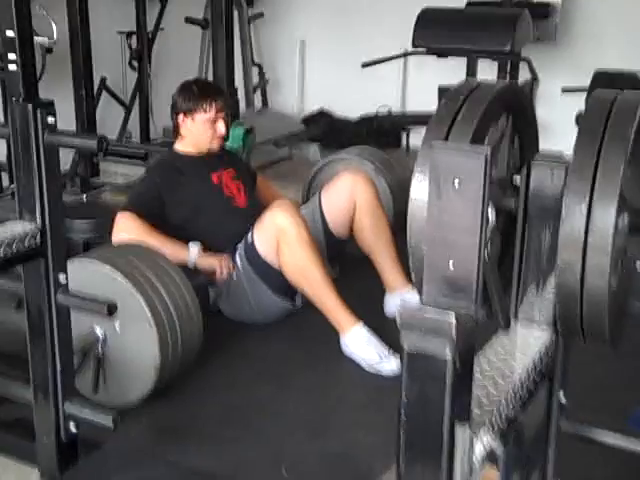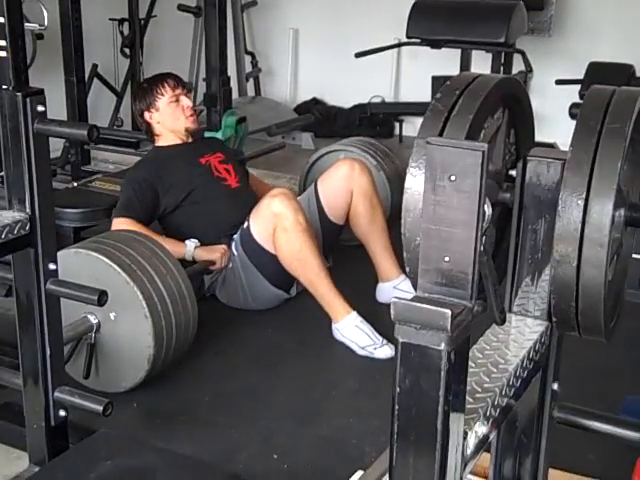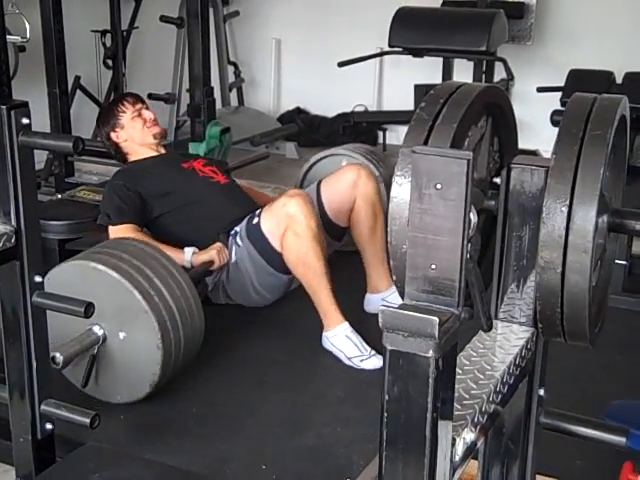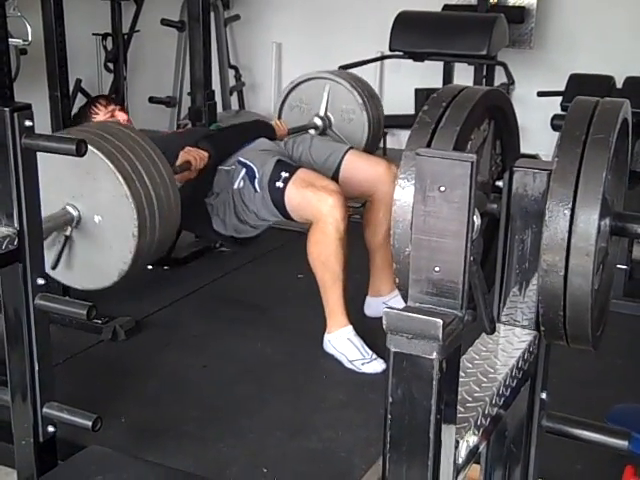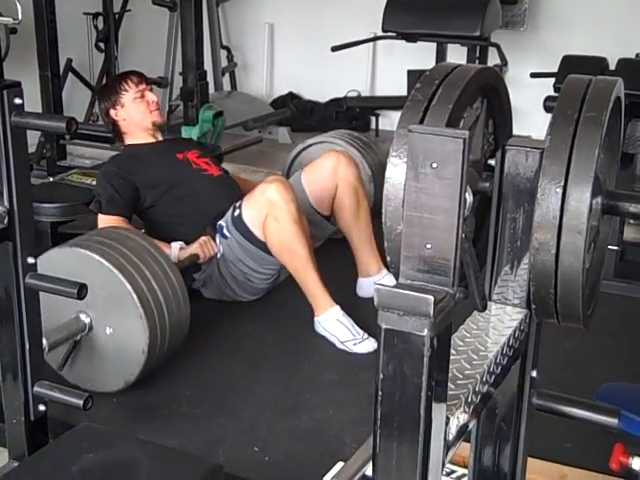
dt=1s
person 1, frame 1
left shoulder: (223, 157)
right shoulder: (162, 178)
left elbow: (258, 184)
right elbow: (124, 232)
left wrist: (298, 221)
right wrist: (196, 255)
left hip: (289, 259)
right hip: (239, 282)
left knee: (353, 184)
right knee: (283, 216)
left ankle: (400, 293)
right ankle: (352, 333)
person 1, frame 2
left shoulder: (213, 146)
right shoulder: (148, 173)
right elbow: (121, 233)
left wrist: (296, 214)
right wrist: (192, 249)
left hip: (283, 245)
right hip: (234, 270)
left knee: (350, 171)
right knee: (279, 203)
left ankle: (392, 282)
right ankle: (345, 320)
person 1, frame 3
left shoulder: (189, 159)
right shoulder: (127, 182)
right elbow: (124, 241)
right wrist: (190, 256)
left hip: (274, 241)
right hip: (232, 261)
left knee: (356, 178)
right knee: (294, 204)
left ankle: (381, 293)
right ankle: (336, 330)
person 1, frame 4
left shoulder: (158, 146)
left wrist: (271, 128)
right hip: (236, 172)
left knee: (384, 176)
right knee: (329, 203)
left ankle: (382, 294)
right ankle: (338, 332)
person 1, frame 5
left shoulder: (185, 146)
right shoulder: (120, 170)
right wrist: (176, 251)
left hip: (265, 232)
right hip: (221, 258)
left knee: (336, 164)
right knee: (274, 192)
left ankle: (373, 276)
right ankle: (327, 314)
